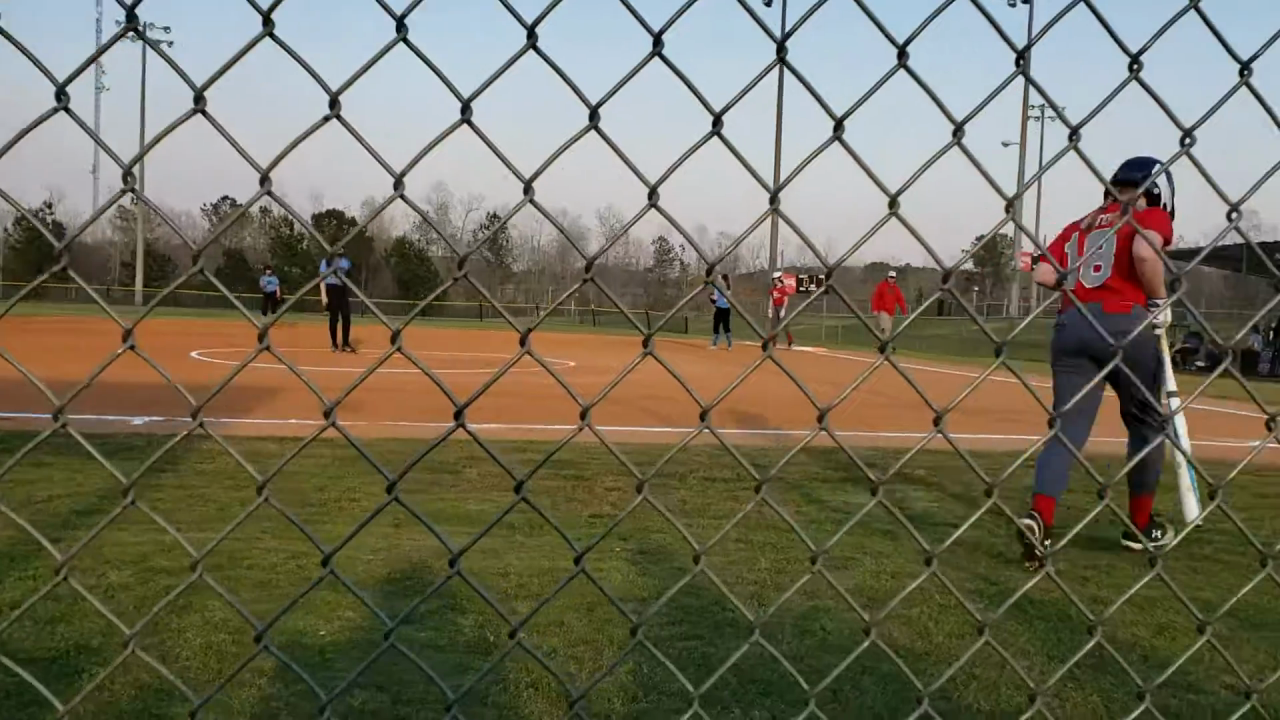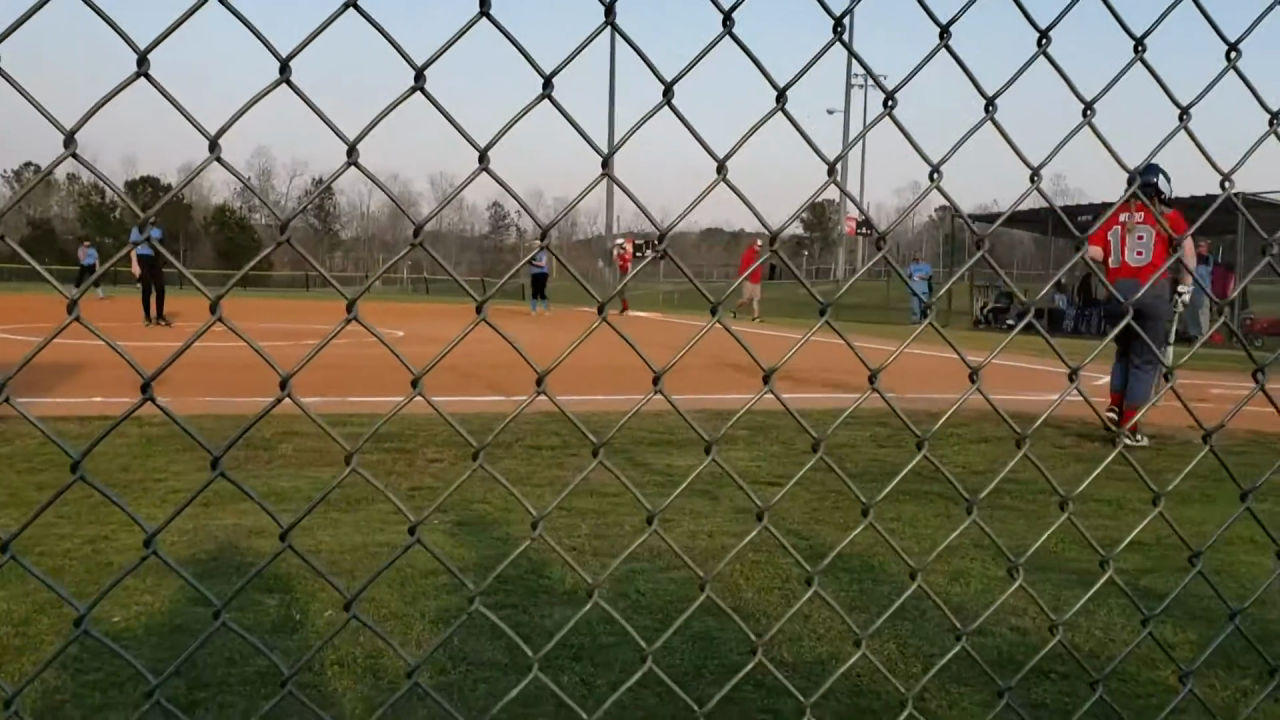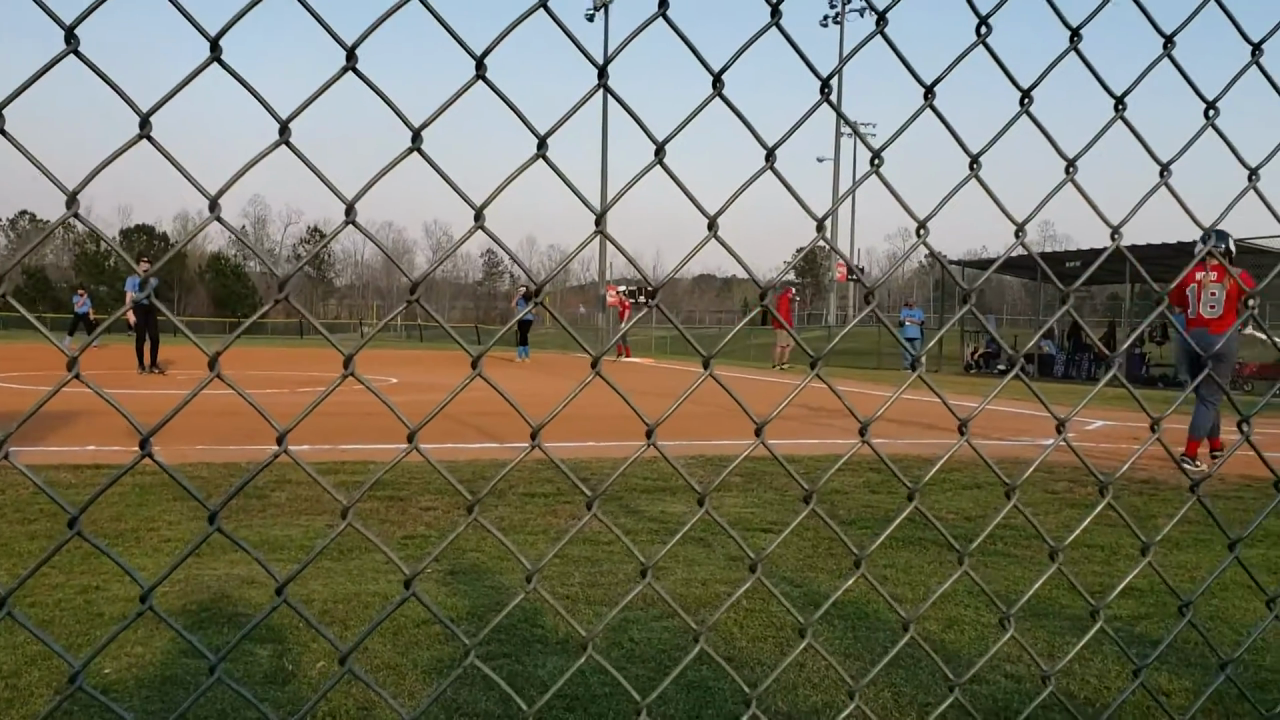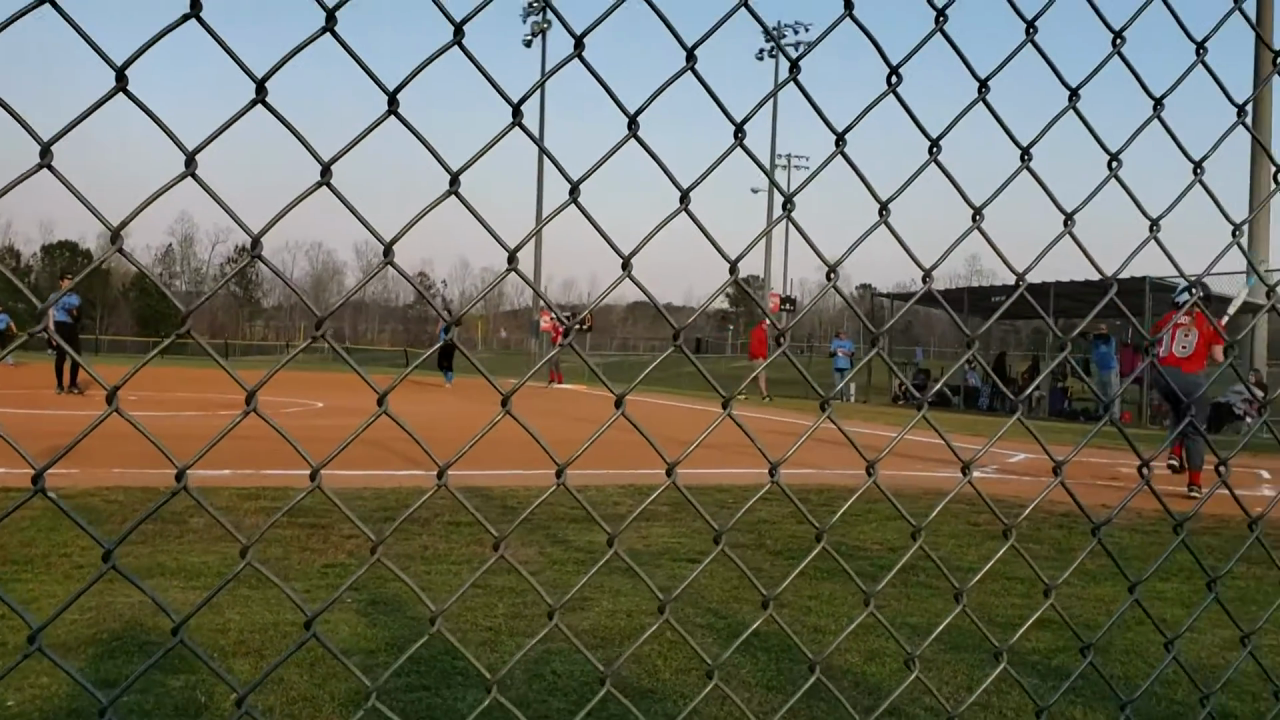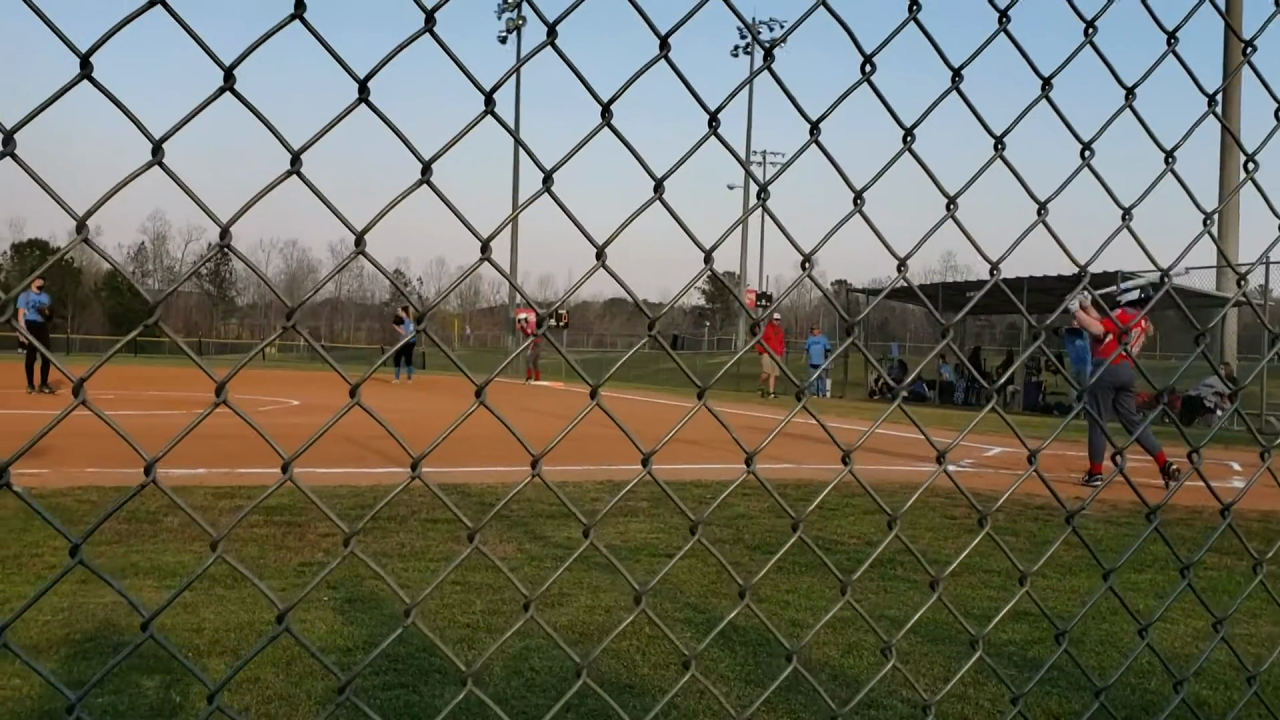
dt=1s
person 1, frame 1
left shoulder: (1080, 225)
right shoulder: (1152, 217)
left elbow: (1042, 275)
right elbow: (1145, 251)
right wrist: (1159, 302)
left hip: (1070, 327)
right hip: (1125, 328)
left knee: (1069, 428)
right knee: (1149, 425)
left ankle: (1039, 517)
right ankle: (1143, 526)
person 1, frame 2
left shoulder: (1113, 217)
right shoulder: (1169, 216)
left elbow: (1092, 252)
right elbow: (1188, 248)
right wrist: (1185, 284)
left hip: (1117, 292)
right hip: (1153, 294)
left knee: (1125, 355)
right knee: (1146, 363)
left ankle: (1115, 407)
right ankle: (1130, 428)
person 1, frame 3
left shoulder: (1188, 276)
right shoulder: (1238, 276)
left elbow: (1175, 308)
right wrist: (1239, 319)
left hip: (1194, 339)
right hip: (1223, 341)
left knee: (1205, 395)
right knee: (1210, 400)
left ankle: (1215, 448)
right ankle: (1189, 454)
person 1, frame 4
left shoulder: (1166, 319)
right shoulder: (1210, 324)
left elbow: (1152, 348)
right elbow: (1219, 357)
right wrist: (1205, 348)
left hip: (1163, 375)
right hip: (1191, 379)
left knee: (1179, 414)
right knee: (1192, 430)
left ankle: (1174, 456)
right ankle: (1194, 484)
person 1, frame 5
left shoulder: (1124, 314)
right shoulder: (1146, 322)
left elbow: (1096, 329)
right elbow: (1106, 325)
left wrist: (1076, 309)
right wrist: (1087, 305)
left hip: (1108, 370)
right hip: (1128, 373)
left knee: (1097, 421)
right knee: (1134, 422)
left ankle: (1096, 473)
right ankle: (1166, 465)
